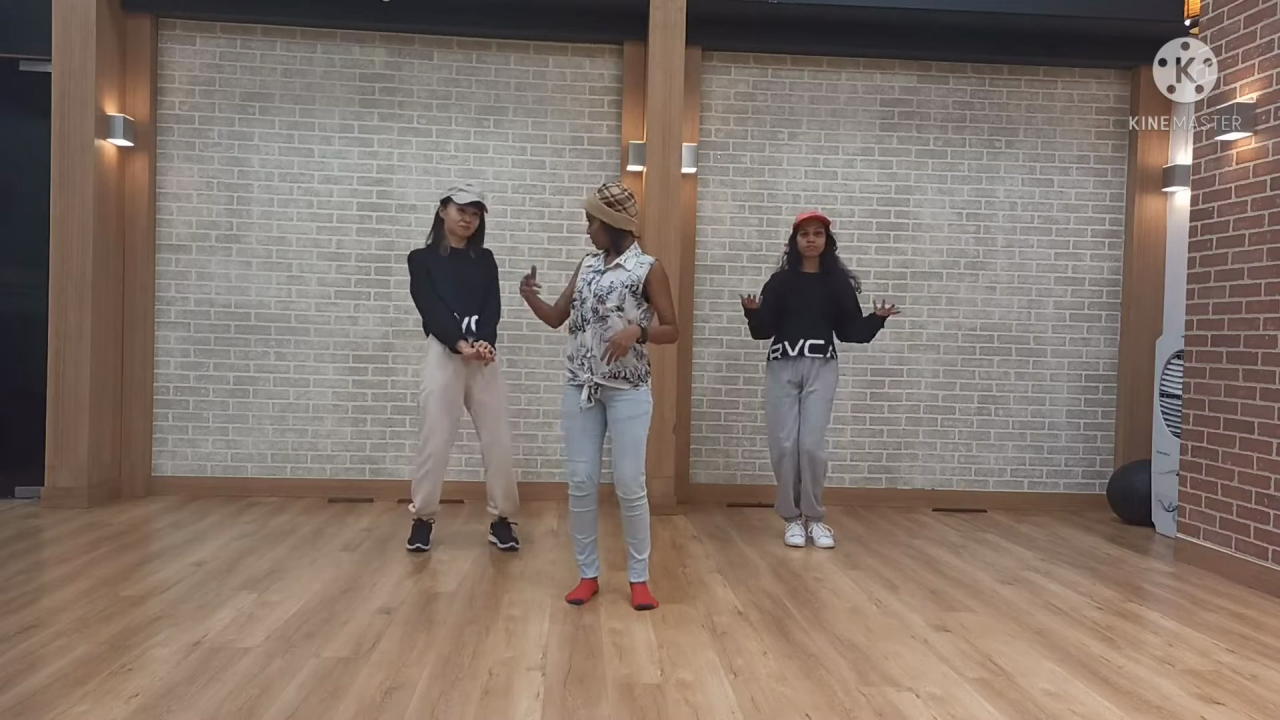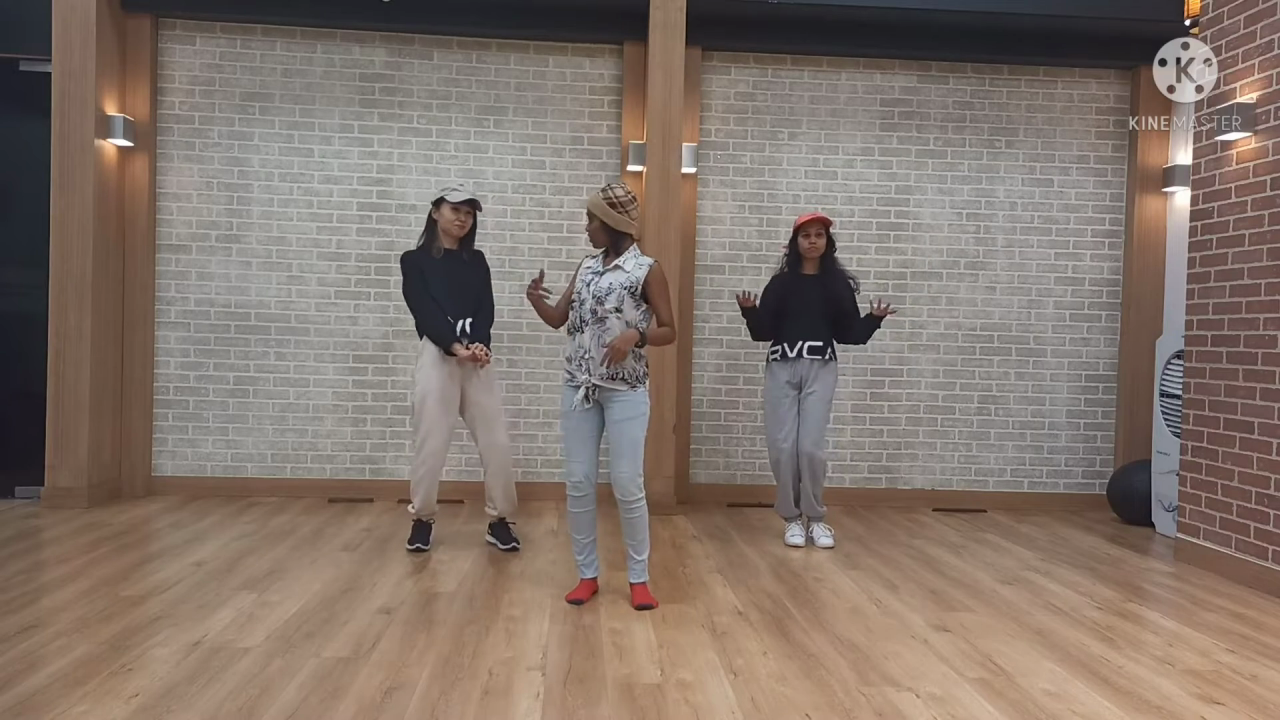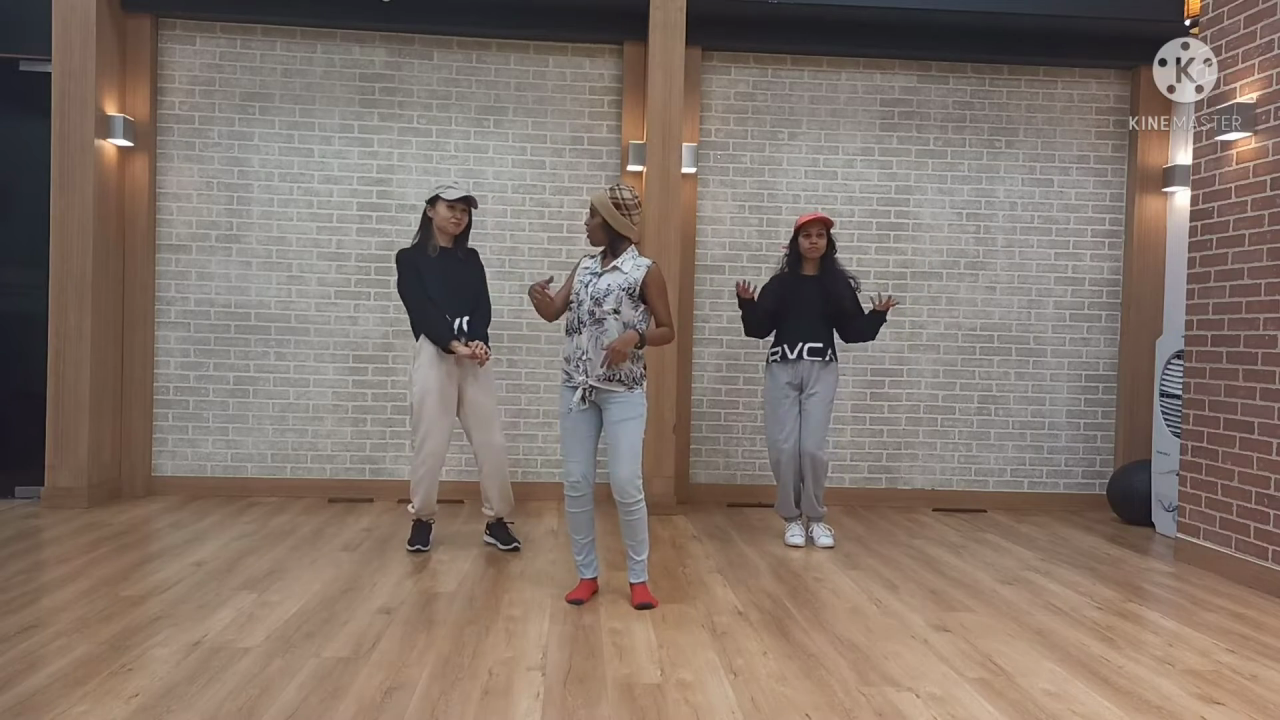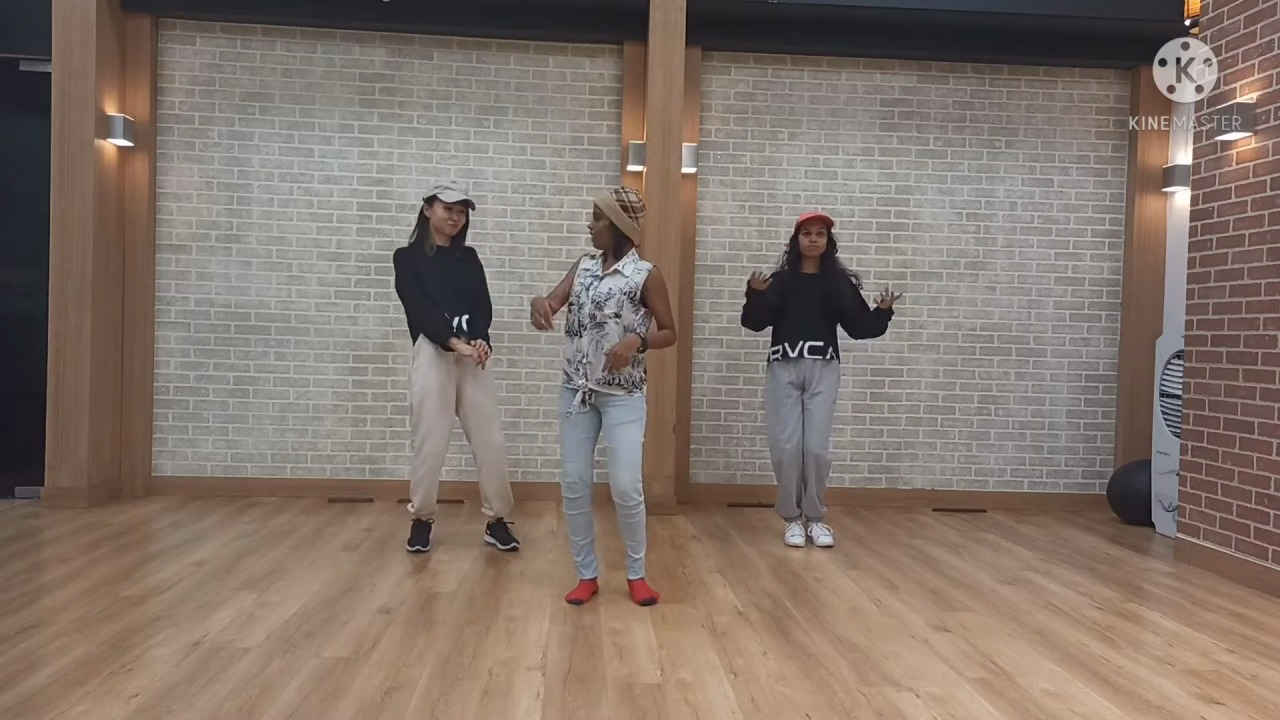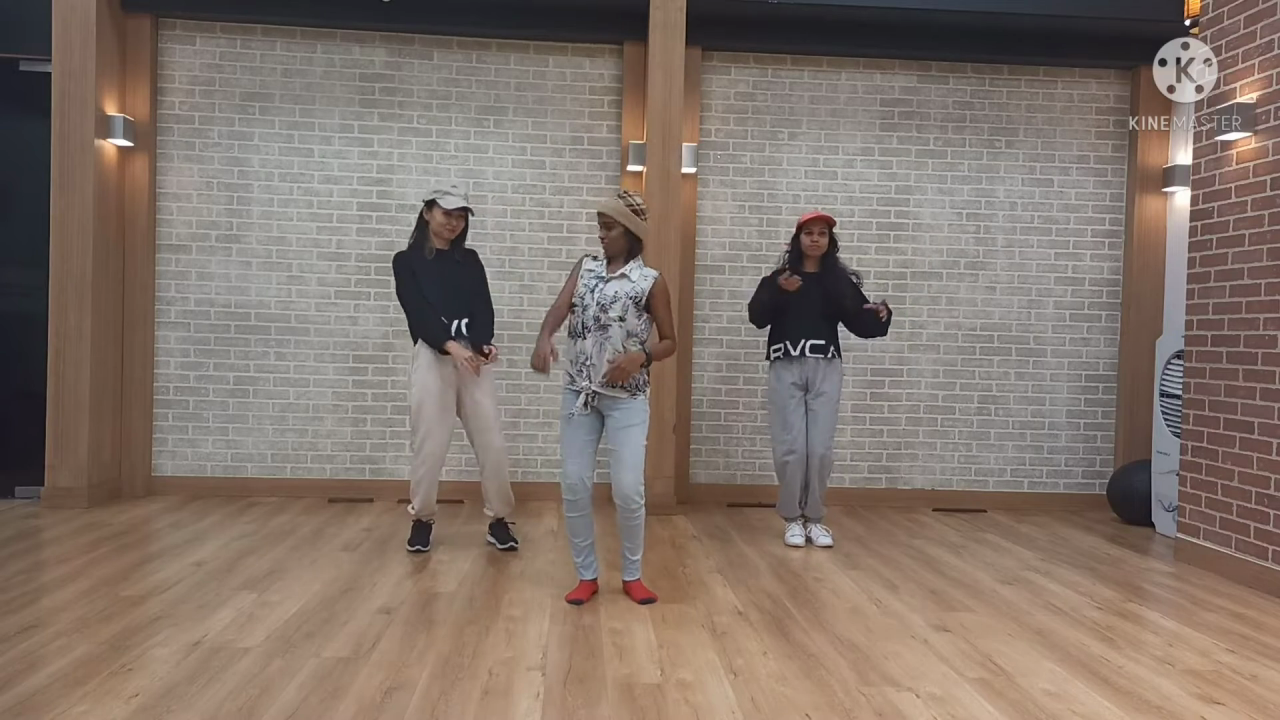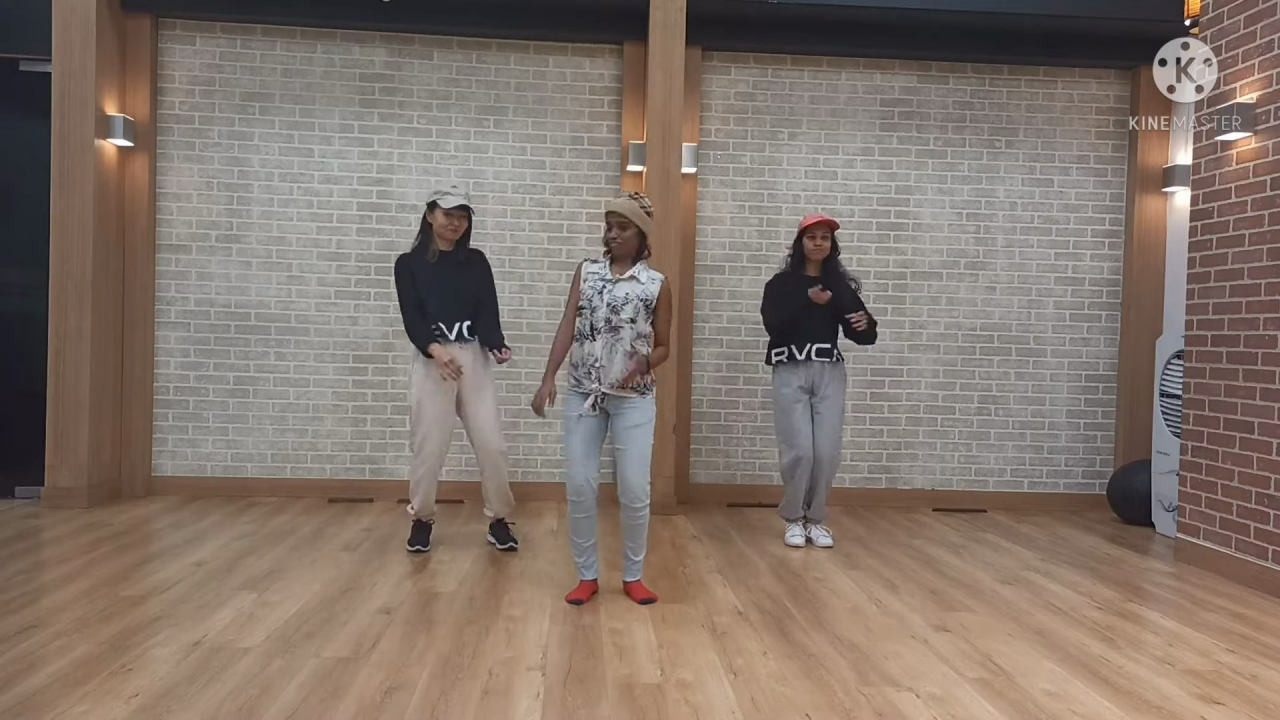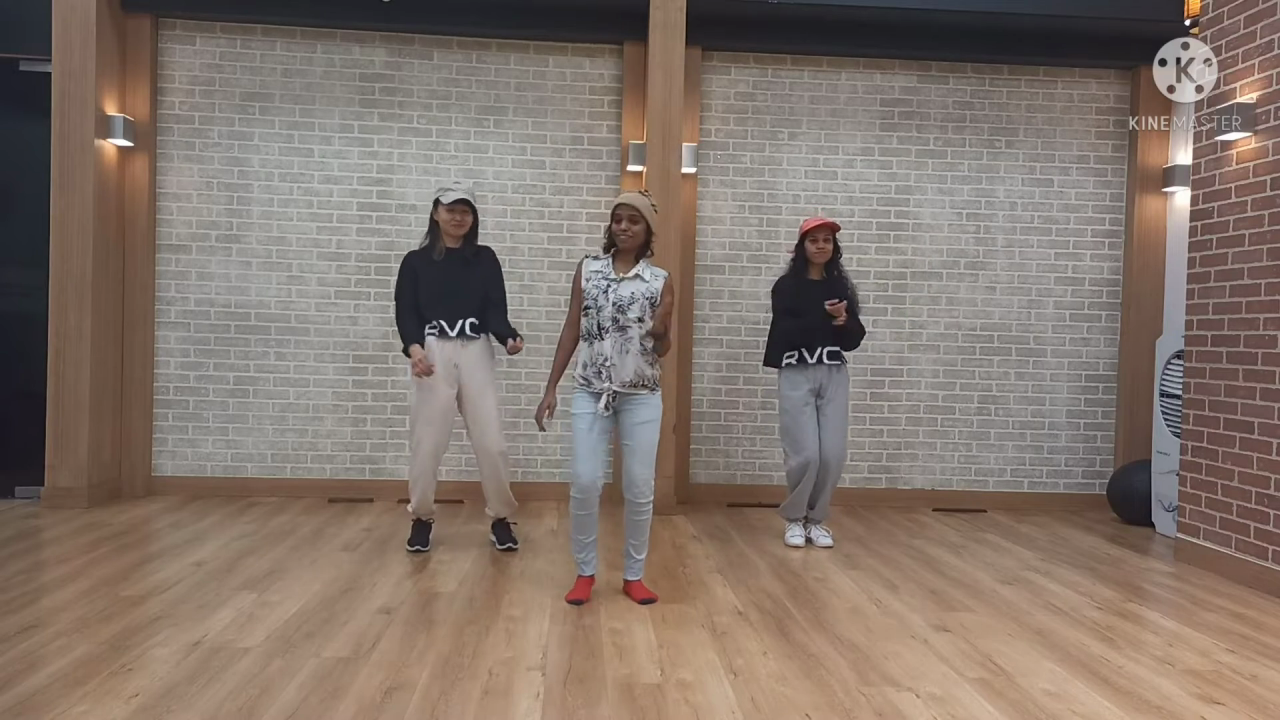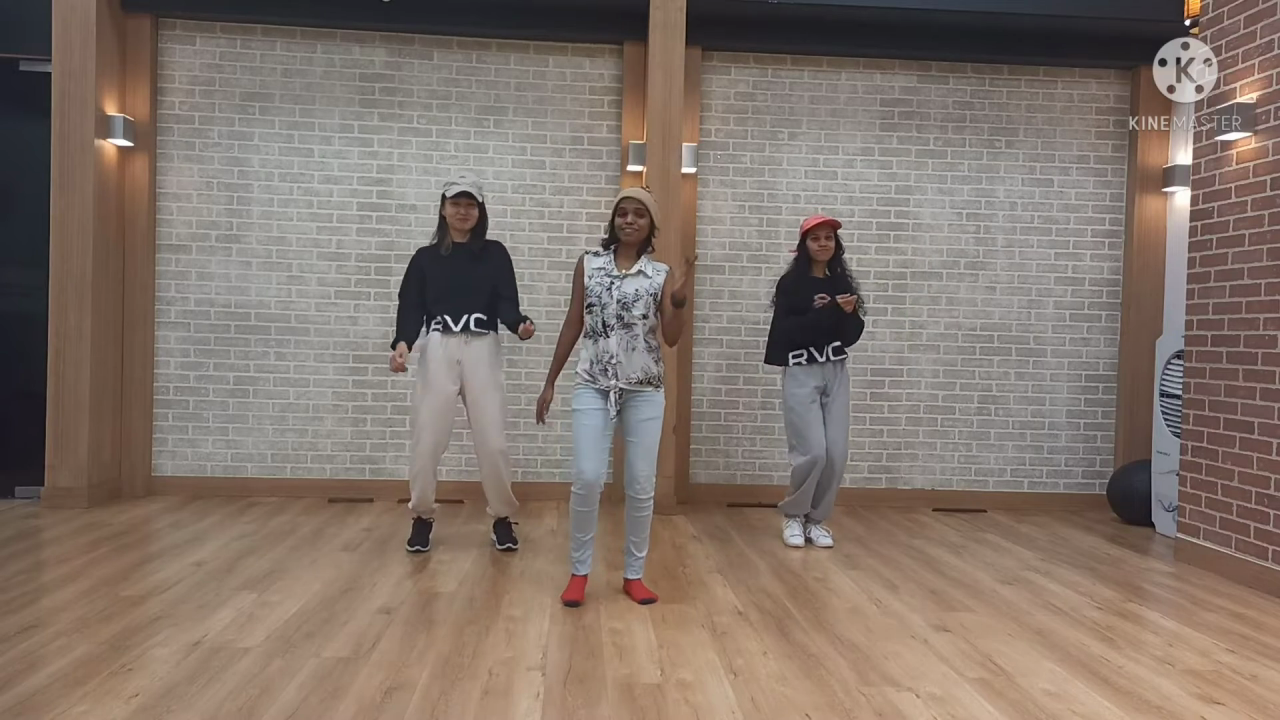
dt=0.1s
person 1, frame 1
left shoulder: (648, 268)
right shoulder: (587, 265)
left elbow: (671, 330)
right elbow: (556, 317)
left wrist: (637, 332)
right wrist: (530, 296)
left hip: (628, 389)
right hip: (581, 385)
left knee: (629, 483)
right knee: (580, 481)
left ankle: (639, 578)
right ankle: (588, 574)
person 1, frame 2
left shoulder: (647, 270)
right shoulder: (587, 266)
left elbow: (669, 331)
right elbow: (557, 319)
left wrist: (636, 336)
right wrist: (535, 298)
left hip: (625, 390)
right hip: (579, 386)
left knee: (627, 484)
right knee: (579, 482)
left ankle: (638, 579)
right ankle: (588, 575)
person 1, frame 3
left shoulder: (645, 271)
right shoulder: (584, 266)
left elbow: (667, 330)
right elbow: (552, 310)
left wrist: (634, 338)
right wrist: (537, 293)
left hip: (623, 390)
right hip: (576, 386)
left knee: (625, 484)
right knee: (577, 482)
left ankle: (638, 578)
right ankle: (587, 574)
person 1, frame 4
left shoulder: (645, 275)
right shoulder: (584, 266)
left elbow: (669, 332)
right elbow: (552, 304)
left wrist: (636, 342)
right wrist: (539, 305)
left hip: (623, 393)
right hip: (576, 389)
left knee: (625, 486)
right knee: (574, 483)
left ankle: (636, 574)
right ankle: (586, 575)
person 1, frame 5
left shoulder: (652, 282)
right shoulder: (585, 267)
left elbow: (668, 343)
right elbow: (558, 311)
left wrist: (640, 357)
right wrist: (543, 339)
left hip: (627, 397)
right hip: (578, 391)
left knee: (627, 490)
right knee: (574, 486)
left ankle: (632, 575)
right ankle: (586, 575)
person 1, frame 6
left shoulder: (656, 284)
right shoulder: (587, 271)
left elbow: (662, 347)
right elbow: (567, 327)
left wrist: (643, 365)
right wrist: (548, 377)
left hip: (634, 398)
right hip: (583, 393)
left knee: (635, 491)
right knee: (580, 487)
left ankle: (633, 575)
right ankle: (587, 575)
person 1, frame 7
left shoulder: (659, 280)
right shoulder: (588, 269)
left elbow: (662, 348)
right elbow: (572, 331)
left wrist: (663, 330)
right wrist: (550, 388)
left hip: (640, 395)
right hip: (589, 390)
left knee: (639, 489)
right knee: (585, 483)
left ankle: (633, 575)
right ankle: (585, 572)
person 1, frame 8
left shoulder: (662, 274)
right shoulder: (588, 264)
left elbow: (672, 337)
right elbow: (573, 325)
left wrist: (678, 298)
right wrist: (549, 382)
left hip: (645, 391)
right hip: (593, 387)
left knee: (641, 486)
right knee: (587, 478)
left ankle: (633, 575)
right ankle: (579, 571)
person 2, frame 1
left shoulder: (485, 260)
right shoulder: (422, 259)
left elbow: (492, 308)
right elbow: (431, 309)
left wrist: (485, 342)
right wrist: (461, 346)
left hip: (482, 356)
right hip: (442, 354)
left knee: (498, 440)
right knee: (434, 441)
left ankle: (501, 520)
right ankle: (423, 519)
person 2, frame 2
left shoulder: (477, 261)
right shoulder: (415, 260)
left elbow: (486, 310)
right elbow: (425, 311)
left wrist: (481, 345)
right wrist: (456, 348)
left hip: (477, 358)
right hip: (437, 355)
left knee: (496, 441)
right knee: (431, 442)
left ankle: (499, 520)
right ankle: (422, 519)
person 2, frame 3
left shoulder: (471, 259)
right shoulder: (410, 258)
left elbow: (482, 307)
right elbow: (421, 309)
left wrist: (479, 341)
right wrist: (455, 345)
left hip: (472, 355)
right hip: (433, 353)
left knee: (491, 441)
right knee: (430, 442)
left ankle: (497, 521)
right ankle: (422, 519)
person 2, frame 4
left shoulder: (469, 258)
right shoulder: (408, 258)
left elbow: (482, 306)
right elbow: (420, 308)
left wrist: (480, 340)
right wrist: (455, 343)
left hip: (471, 355)
right hip: (432, 353)
left knee: (490, 441)
right knee: (430, 442)
left ankle: (497, 521)
right ankle: (422, 519)
person 2, frame 5
left shoulder: (470, 261)
right shoulder: (407, 261)
left elbow: (482, 308)
right elbow: (417, 312)
left wrist: (485, 344)
right wrist: (449, 347)
left hip: (472, 356)
right hip: (432, 356)
left knee: (492, 443)
right knee: (429, 444)
left ankle: (499, 521)
right ankle: (422, 520)
person 2, frame 6
left shoulder: (476, 261)
right shoulder: (409, 264)
left elbow: (488, 310)
right elbow: (412, 316)
left wrist: (496, 345)
right wrist: (436, 350)
left hip: (473, 357)
right hip: (431, 358)
left knee: (492, 444)
right knee: (429, 445)
left ankle: (499, 521)
right ankle: (422, 520)
person 2, frame 7
left shoulder: (485, 259)
right shoulder: (416, 262)
left elbow: (495, 307)
right elbow: (406, 312)
left wrist: (508, 337)
right wrist: (414, 349)
left hip: (476, 353)
right hip: (433, 353)
left knee: (491, 443)
right knee: (426, 443)
left ankle: (500, 520)
right ankle: (422, 520)
person 2, frame 8
left shoulder: (494, 253)
right shoulder: (425, 257)
left elbow: (506, 300)
right elbow: (410, 307)
left wrist: (519, 324)
right wrist: (403, 343)
left hip: (482, 349)
right hip: (436, 350)
left knee: (493, 441)
right knee: (427, 440)
left ankle: (502, 519)
right ankle: (422, 518)
person 3, frame 1
left shoulder: (839, 282)
right shoulder: (780, 281)
left elbow: (849, 330)
right elbow: (764, 329)
left wrist: (877, 319)
right wrist: (753, 311)
left hip: (821, 368)
right hip: (782, 367)
left knee: (811, 445)
right knee: (784, 446)
left ankle: (815, 517)
right ankle: (792, 518)
person 3, frame 2
left shoulder: (838, 284)
right shoulder: (780, 283)
left elbow: (847, 332)
right elbow: (763, 331)
left wrist: (874, 319)
right wrist: (750, 310)
left hip: (820, 369)
right hip: (781, 368)
left knee: (810, 446)
right knee: (782, 446)
left ankle: (816, 517)
right ankle: (792, 518)
person 3, frame 3
left shoulder: (839, 284)
right shoulder: (780, 283)
left elbow: (852, 330)
right elbow: (757, 329)
left wrist: (878, 314)
right wrist: (747, 303)
left hip: (821, 370)
right hip: (782, 369)
left knee: (812, 447)
right knee: (783, 447)
left ankle: (815, 518)
right ankle: (792, 518)
person 3, frame 4
left shoulder: (840, 282)
right shoulder: (780, 281)
left elbow: (858, 326)
right elbow: (754, 322)
left wrist: (883, 312)
right wrist: (754, 295)
left hip: (823, 369)
right hip: (783, 368)
left knee: (815, 447)
right knee: (784, 446)
left ankle: (815, 518)
right ankle: (792, 518)
person 3, frame 5
left shoulder: (841, 280)
right shoulder: (779, 278)
left elbow: (863, 325)
right elbow: (757, 316)
left wrist: (881, 316)
right wrist: (779, 292)
left hip: (826, 368)
right hip: (786, 367)
left knee: (820, 448)
right knee: (789, 447)
left ankle: (814, 518)
right ankle: (792, 518)
person 3, frame 6
left shoulder: (840, 285)
right shoulder: (782, 283)
left elbow: (861, 332)
right elbow: (772, 323)
left wrist: (866, 324)
right wrist: (808, 302)
left hip: (829, 371)
right hip: (790, 371)
left knee: (827, 451)
right knee: (798, 450)
left ankle: (815, 519)
right ankle: (793, 518)
person 3, frame 7
left shoulder: (839, 287)
right shoulder: (787, 286)
left elbow: (854, 339)
right elbow: (786, 333)
left wrist: (844, 322)
right wrist: (824, 316)
left hip: (834, 375)
right hip: (796, 375)
left knee: (834, 455)
right knee: (806, 454)
left ankle: (816, 519)
right ankle: (794, 518)
person 3, frame 8
left shoulder: (842, 284)
right shoulder: (790, 284)
left elbow: (852, 333)
right elbow: (790, 330)
left wrist: (843, 311)
right wrist: (833, 310)
left hip: (835, 373)
right hip: (801, 372)
left knee: (837, 453)
right knee: (812, 452)
left ankle: (816, 519)
right ankle: (793, 515)
